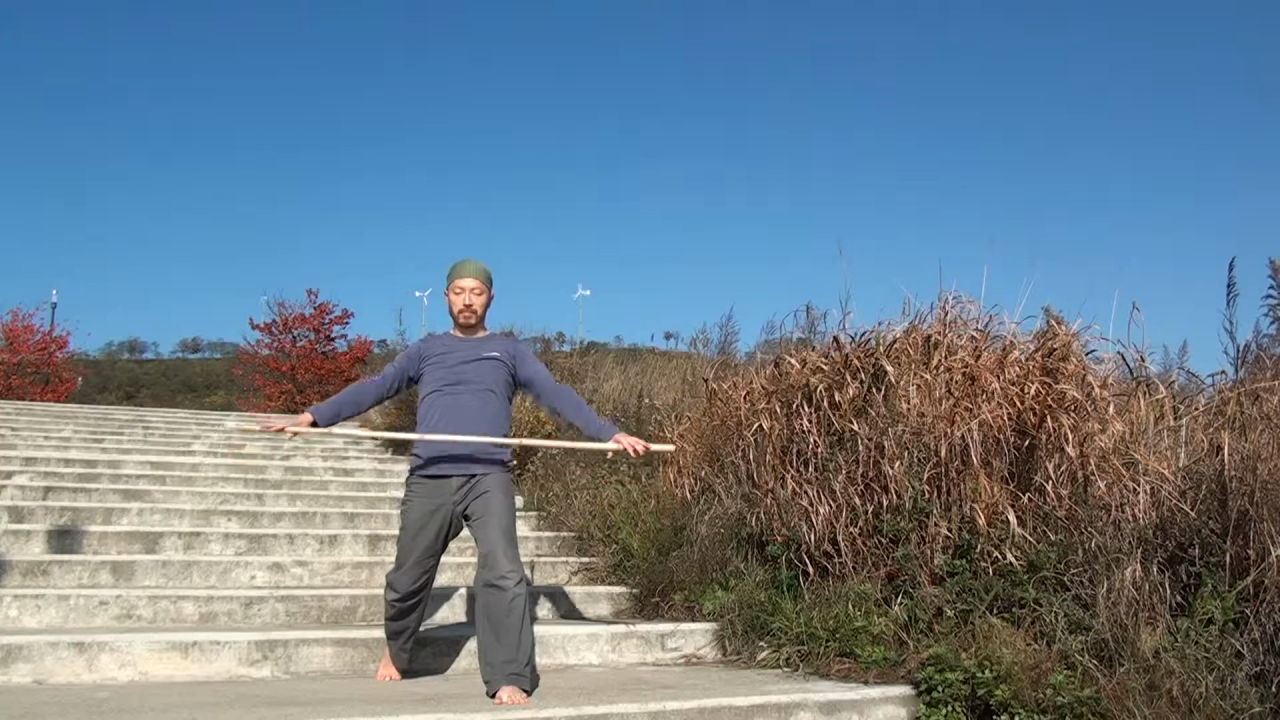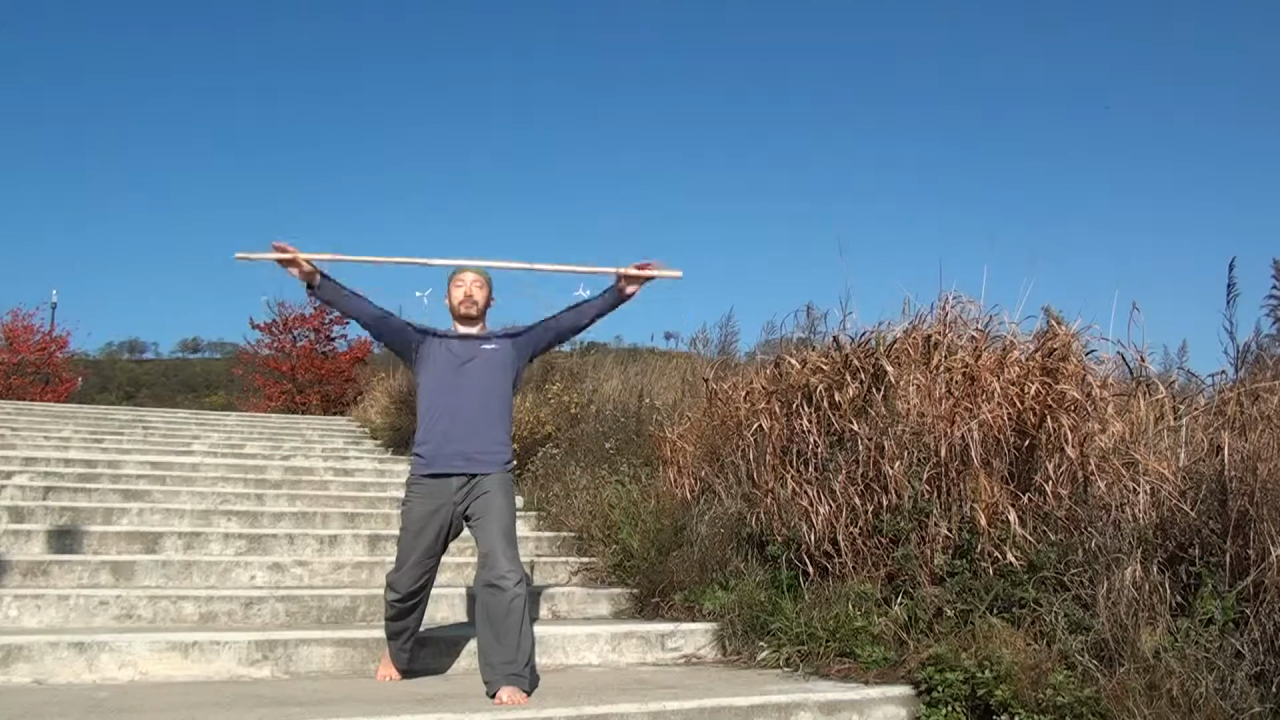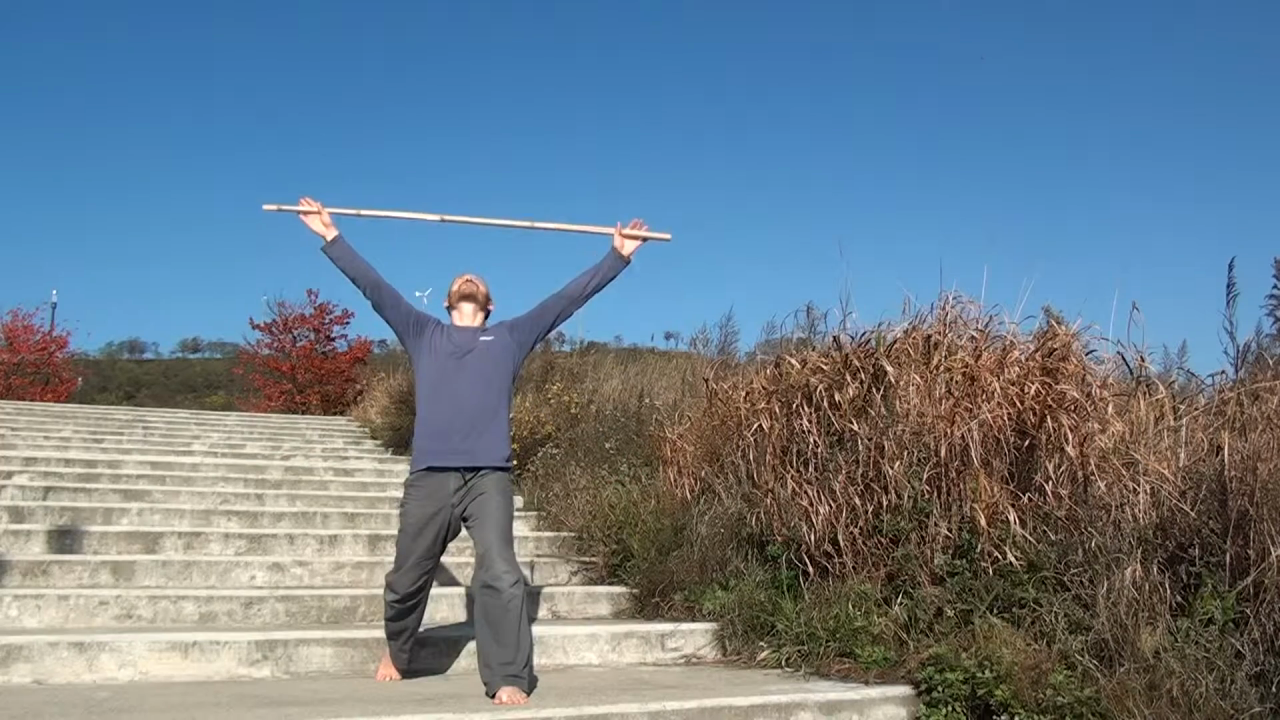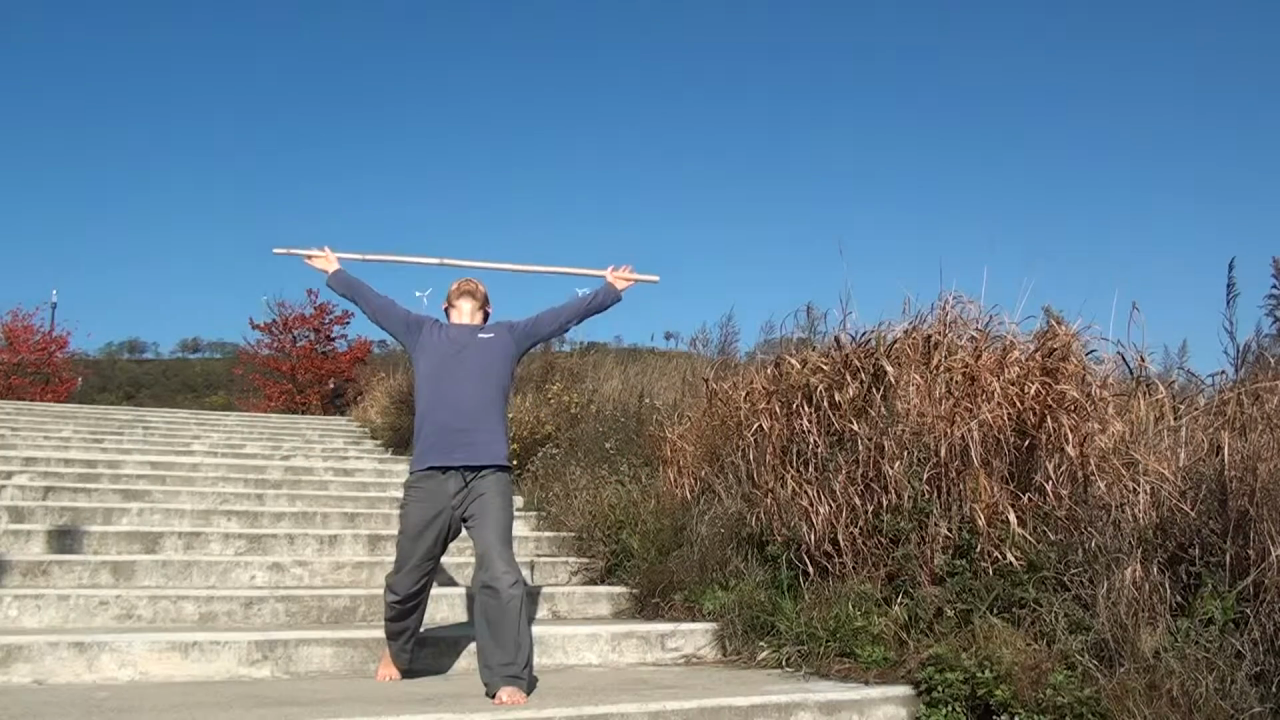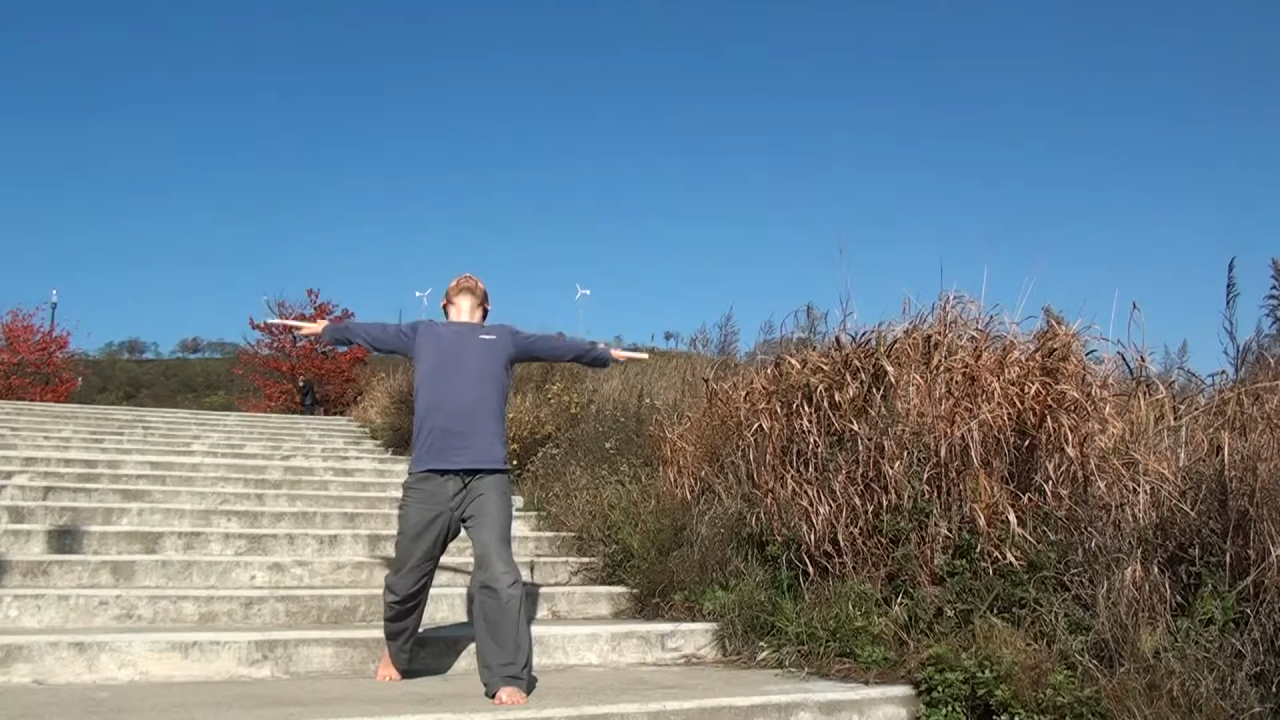
dt=0.5s
person 1, frame 1
left shoulder: (510, 350)
right shoulder: (425, 349)
left elbow: (555, 392)
right elbow: (376, 386)
left wrist: (612, 432)
right wrist: (314, 414)
left hip: (490, 477)
right hip: (428, 479)
left knee: (503, 574)
right knee: (407, 578)
left ankle: (509, 679)
right ankle: (396, 653)
person 1, frame 2
left shoulder: (513, 342)
right shoulder: (423, 342)
left elbow: (570, 320)
right elbow: (370, 316)
left wrist: (619, 293)
right wrist: (312, 279)
left hip: (491, 478)
right hip: (430, 480)
left knee: (502, 575)
right knee: (408, 578)
left ankle: (509, 680)
right ankle: (396, 653)
person 1, frame 3
left shoulder: (510, 337)
right shoulder: (423, 333)
left elbow: (570, 297)
right elbow: (372, 285)
left wrist: (618, 256)
right wrist: (330, 236)
left hip: (490, 476)
right hip: (429, 477)
left knee: (500, 575)
right knee: (408, 578)
left ankle: (510, 680)
right ankle: (396, 654)
person 1, frame 4
left shoulder: (507, 336)
right shoulder: (423, 333)
left elbow: (565, 314)
right elbow: (371, 302)
left wrist: (610, 288)
right wrist: (334, 272)
left hip: (489, 475)
right hip: (429, 476)
left knee: (500, 575)
right knee: (408, 578)
left ankle: (509, 679)
right ankle: (396, 654)
person 1, frame 5
left shoulder: (504, 338)
right shoulder: (422, 334)
left elbow: (562, 349)
right elbow: (369, 334)
left wrist: (604, 355)
right wrist: (328, 329)
left hip: (488, 476)
right hip: (428, 477)
left knee: (498, 575)
right knee: (407, 577)
left ankle: (509, 680)
right ankle: (395, 653)
